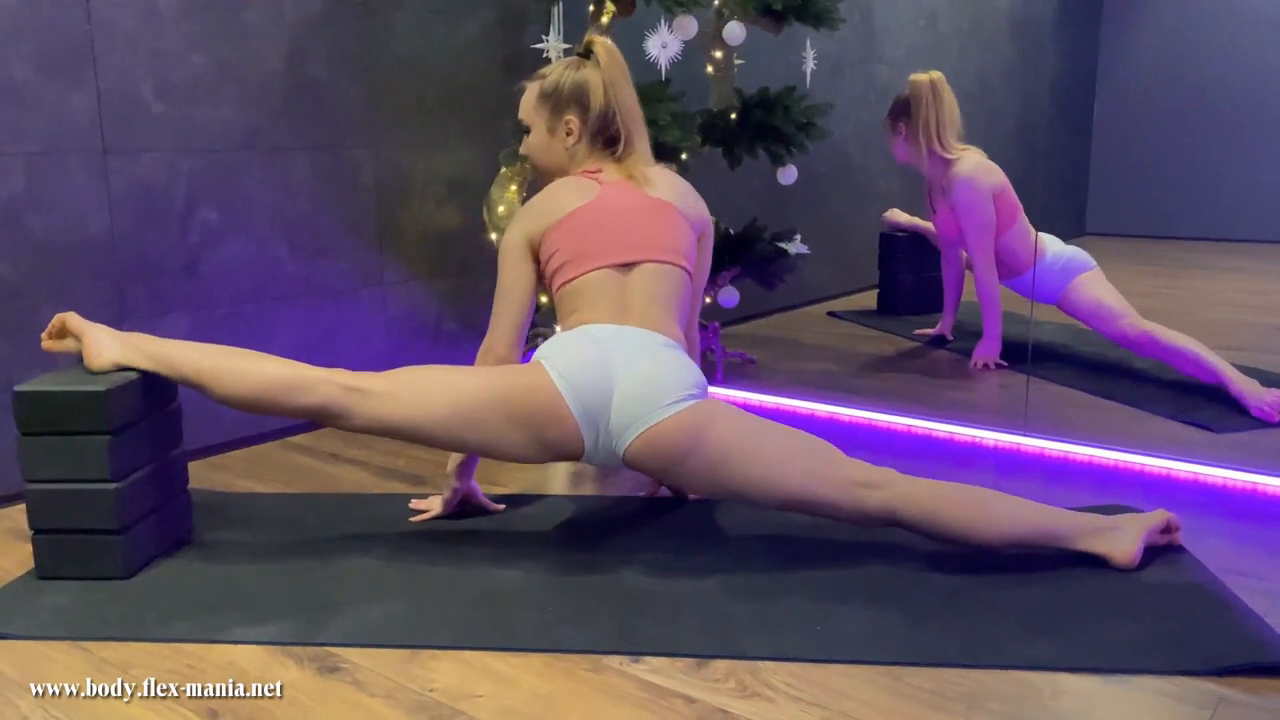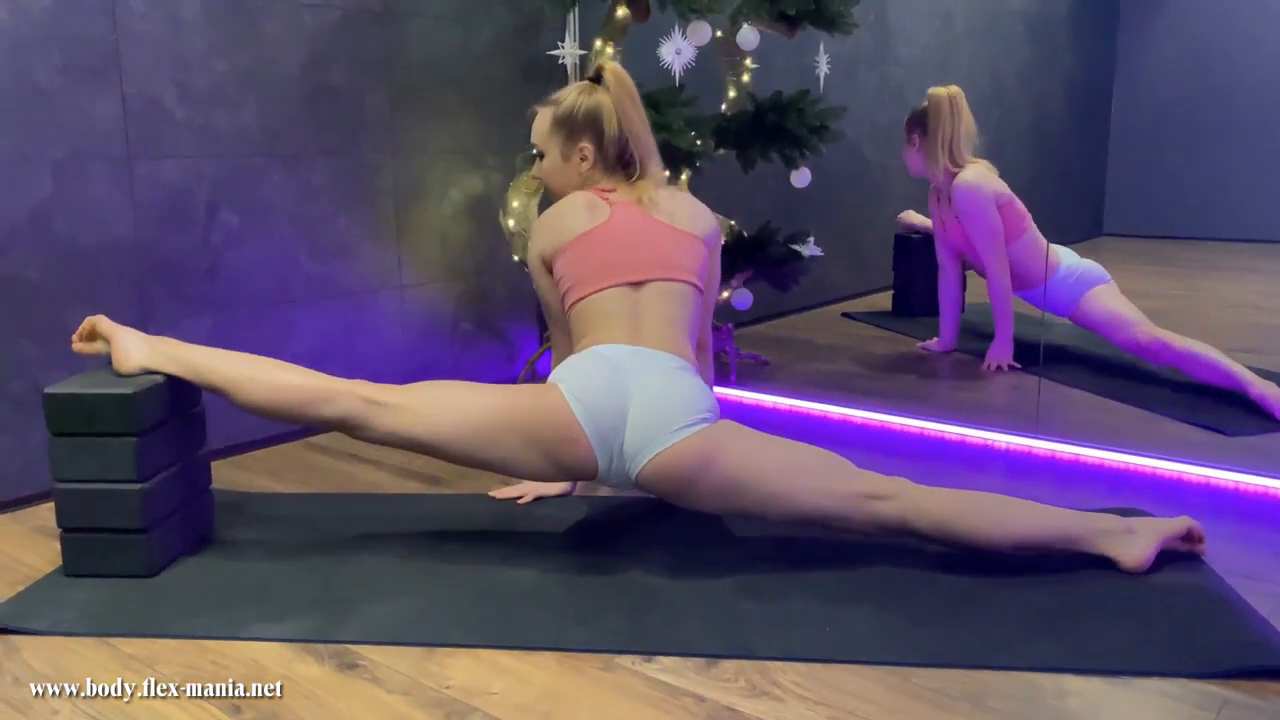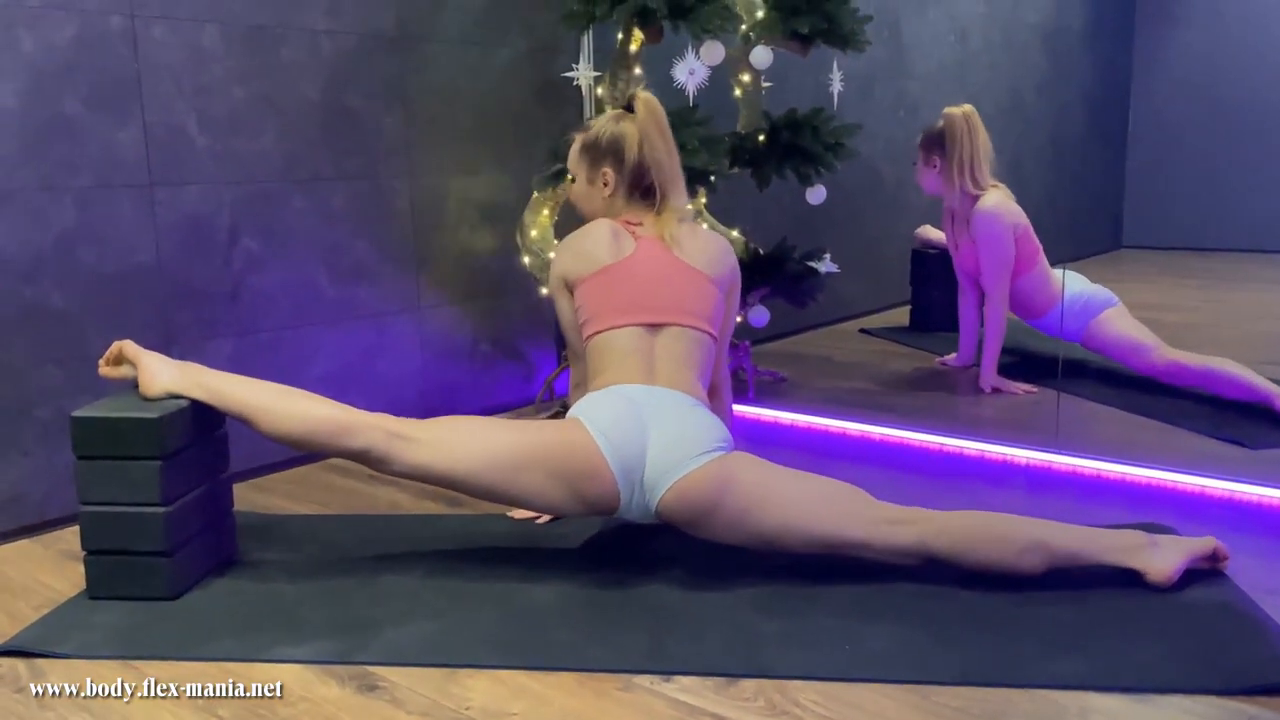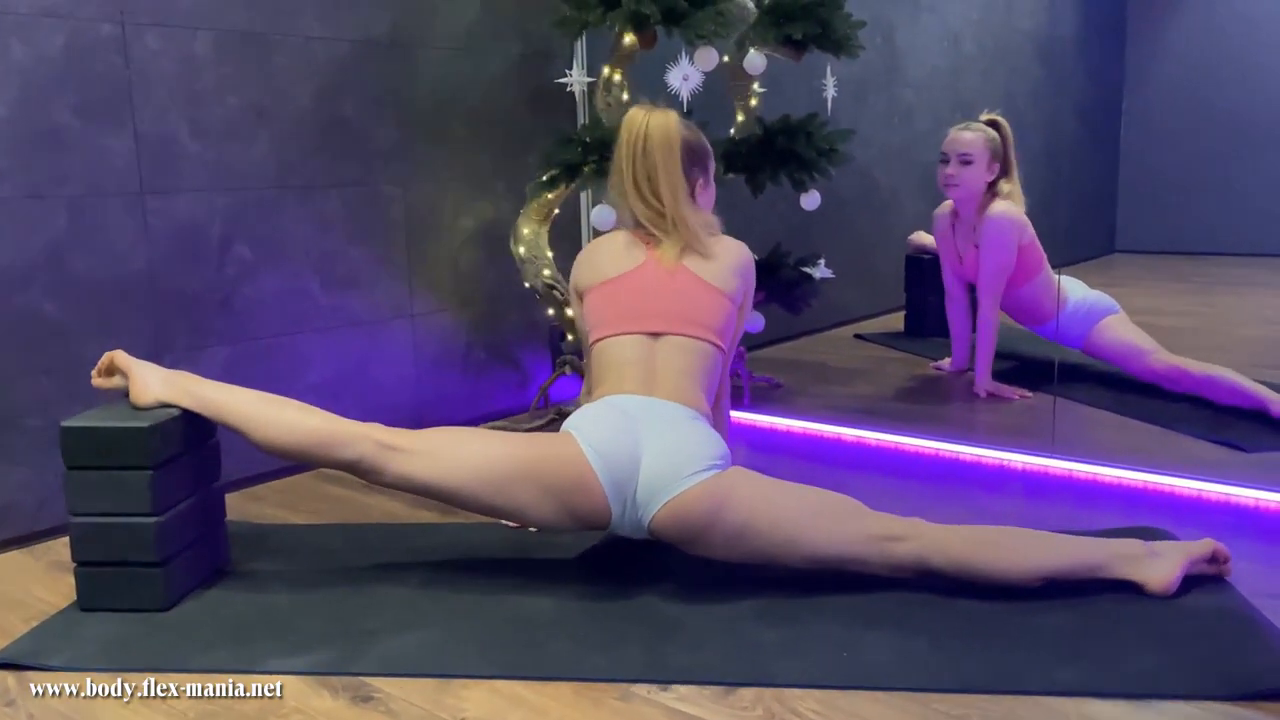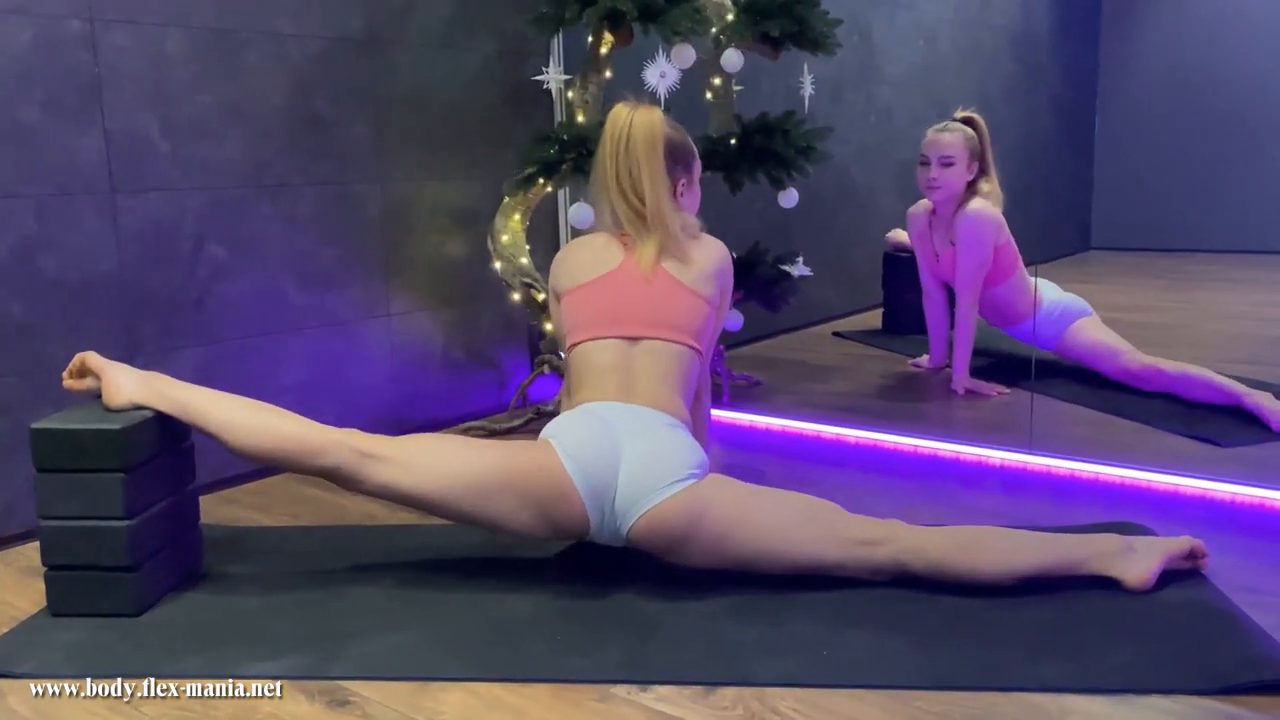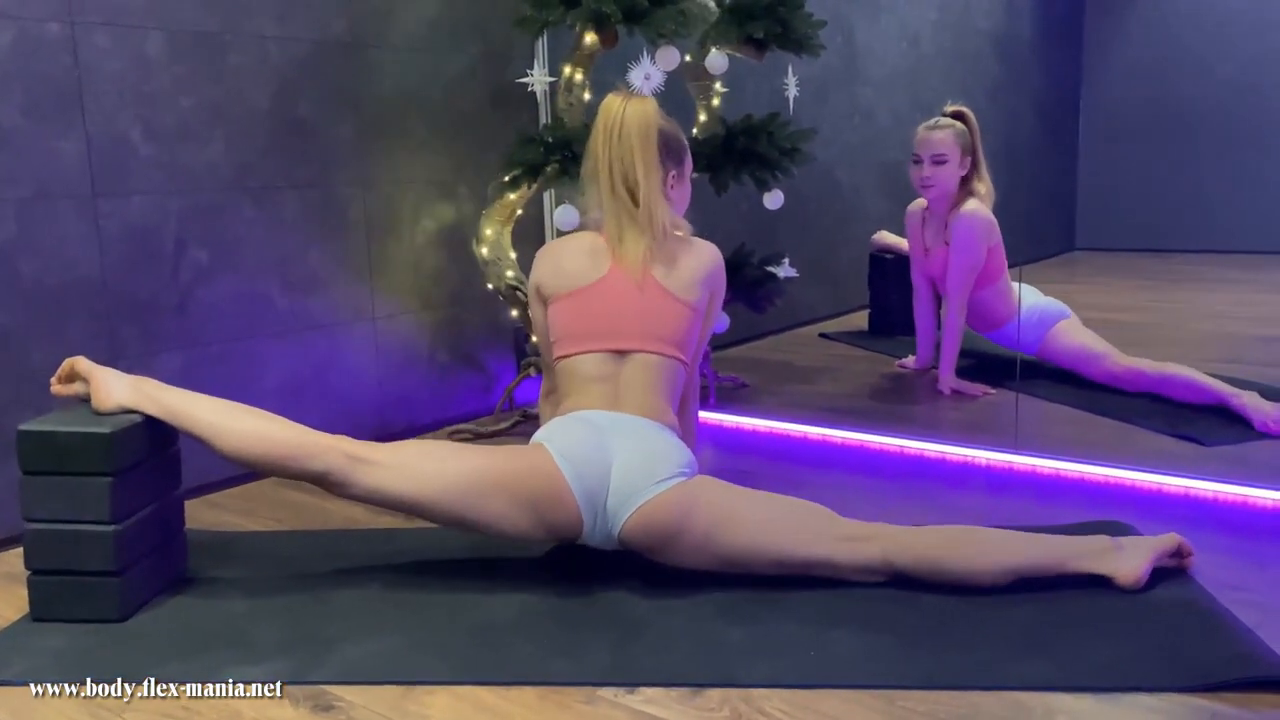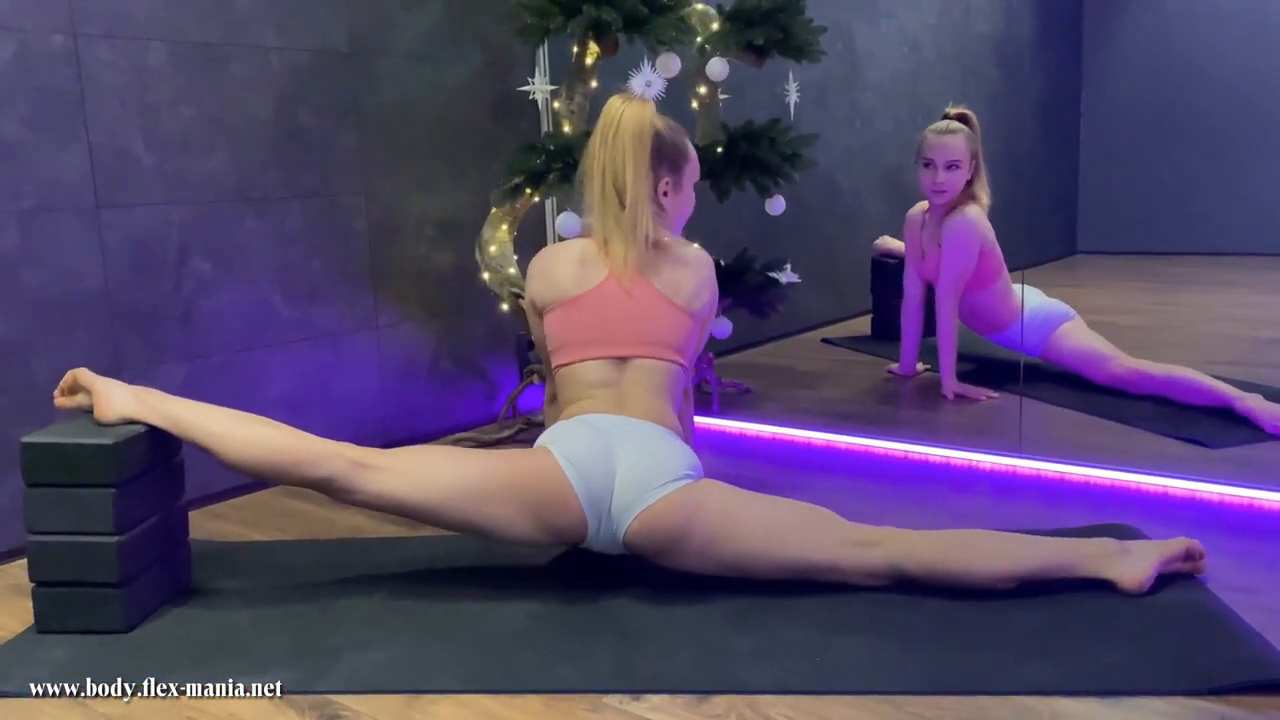
dt=0.7s
person 1, frame 1
left shoulder: (536, 212)
right shoulder: (685, 196)
left elbow: (495, 352)
left wrist: (462, 477)
right wrist: (681, 462)
left hip: (570, 383)
right hip: (661, 393)
left knee: (338, 393)
right knee: (871, 493)
left ankle: (123, 348)
right ankle: (1102, 533)
person 1, frame 2
left shoulder: (553, 225)
right shoulder: (697, 215)
left wrist: (562, 466)
right wrist: (690, 454)
left hip: (583, 403)
right hip: (675, 415)
left knee: (357, 402)
right knee: (887, 501)
left ankle: (150, 350)
person 1, frame 3
left shoulder: (574, 250)
right shoulder: (716, 247)
left wrist: (582, 484)
left hip: (604, 439)
right hip: (688, 450)
left knee: (377, 437)
right knee: (903, 531)
left ankle: (174, 375)
person 1, frame 4
left shoulder: (592, 256)
right shoulder: (734, 256)
left hip: (594, 452)
right hip: (684, 470)
left knee: (370, 447)
right knee: (904, 544)
person 1, frame 5
left shoulder: (571, 257)
right shoulder: (712, 257)
left hip: (570, 460)
right hip: (665, 478)
left knee: (345, 452)
right knee: (885, 546)
person 1, frame 6
left shoulder: (551, 259)
right shoulder: (704, 260)
left hip: (560, 469)
right hip: (653, 479)
left knee: (340, 461)
right knee: (872, 548)
person 1, frame 7
left shoulder: (546, 267)
right shoulder: (696, 268)
left hip: (565, 470)
right hip: (660, 482)
left knee: (344, 468)
right knee: (877, 552)
person 2, frame 1
left shoulder: (967, 176)
right shoulder: (936, 178)
left elbow: (984, 266)
right elbow: (951, 251)
left wrist: (991, 339)
right wrist: (947, 318)
left hip: (1057, 271)
right hip: (1027, 270)
left knee: (1133, 332)
left ankle: (1240, 385)
right ankle: (909, 223)
person 2, frame 2
left shoulder: (969, 187)
right shoulder: (940, 190)
left elbow: (997, 268)
right elbow: (949, 265)
left wrist: (1003, 341)
right wrist: (946, 337)
left hip: (1069, 281)
right hip: (1041, 278)
left knee: (1149, 342)
person 2, frame 3
left shoulder: (990, 212)
right shoulder: (952, 211)
left elbow: (996, 299)
right elbow: (968, 287)
left wrist: (988, 373)
right wrist: (965, 354)
left hip: (1077, 308)
right hip: (1053, 294)
left knee: (1167, 365)
person 2, frame 4
left shoulder: (1001, 219)
right shoulder: (944, 217)
left elbow: (988, 303)
right elbow: (955, 293)
left wrist: (983, 378)
right wrist: (959, 359)
left hip: (1078, 312)
right hip: (1041, 312)
left knee: (1166, 369)
person 2, frame 5
left shoulder: (978, 216)
right shoulder: (918, 217)
left elbow: (966, 301)
right elbow: (932, 290)
left wrist: (961, 376)
right wrist: (937, 356)
left hip: (1051, 316)
right hip: (1015, 314)
left knee: (1140, 370)
person 2, frame 6
left shoulder: (972, 219)
right shoulder: (916, 214)
left elbow: (955, 302)
right elbow: (922, 289)
left wrist: (947, 375)
right wrist: (924, 355)
left hip: (1032, 320)
right hip: (997, 322)
left knee: (1123, 371)
left ankle: (1242, 400)
right ankle: (897, 244)
person 2, frame 7
left shoulder: (964, 223)
right shoulder: (915, 218)
left elbow: (945, 304)
right elbow: (913, 292)
left wrist: (949, 379)
right wrist: (906, 363)
left hip: (1033, 321)
right hip: (1001, 318)
left knee: (1128, 373)
left ankle: (1246, 403)
right ankle: (898, 248)
